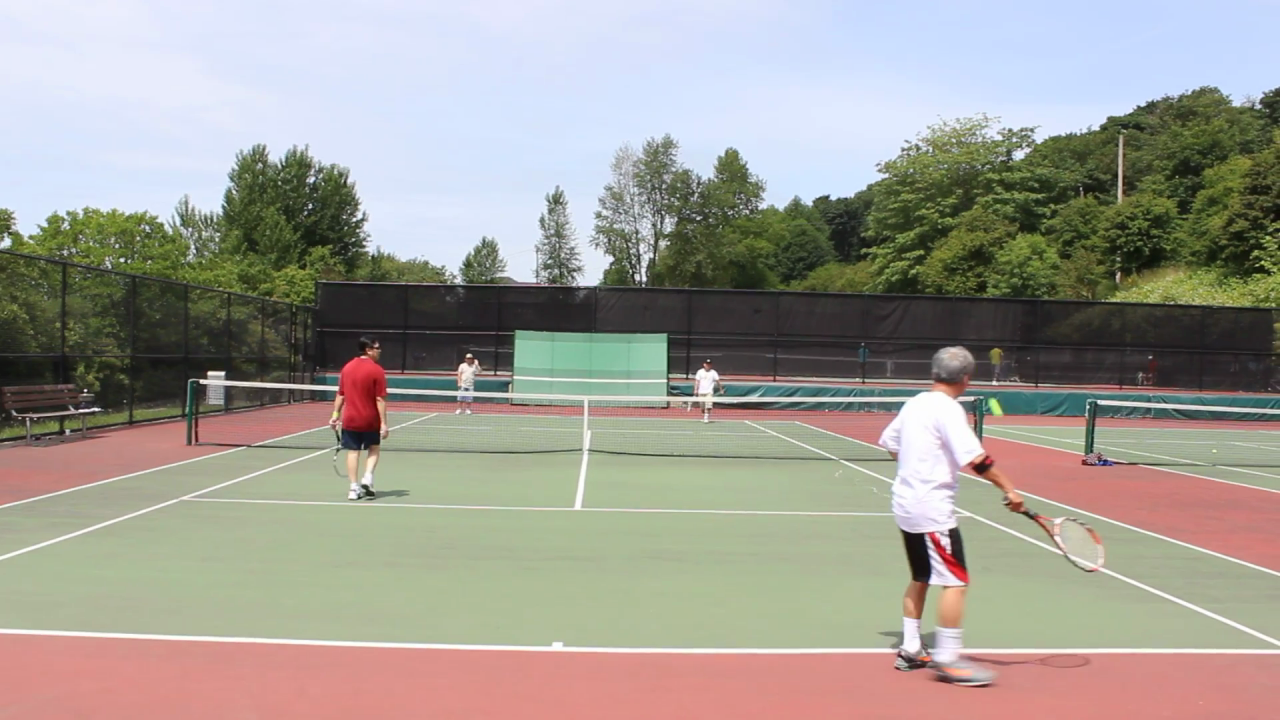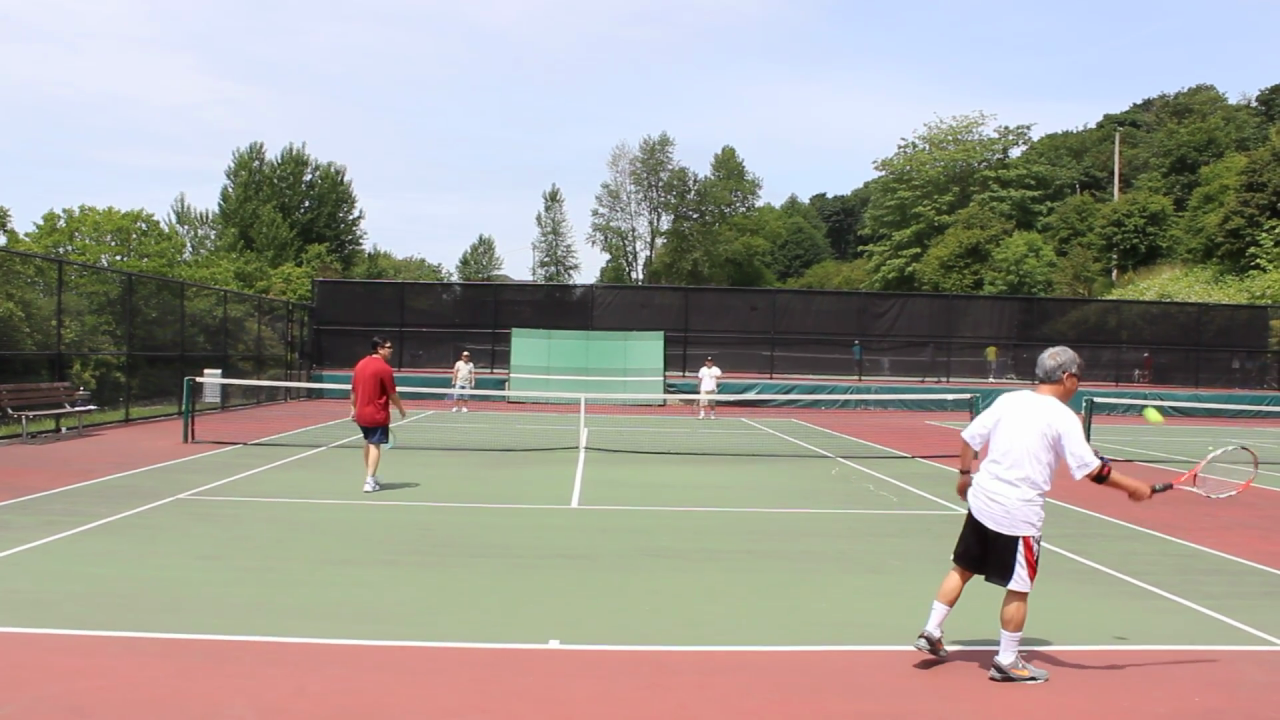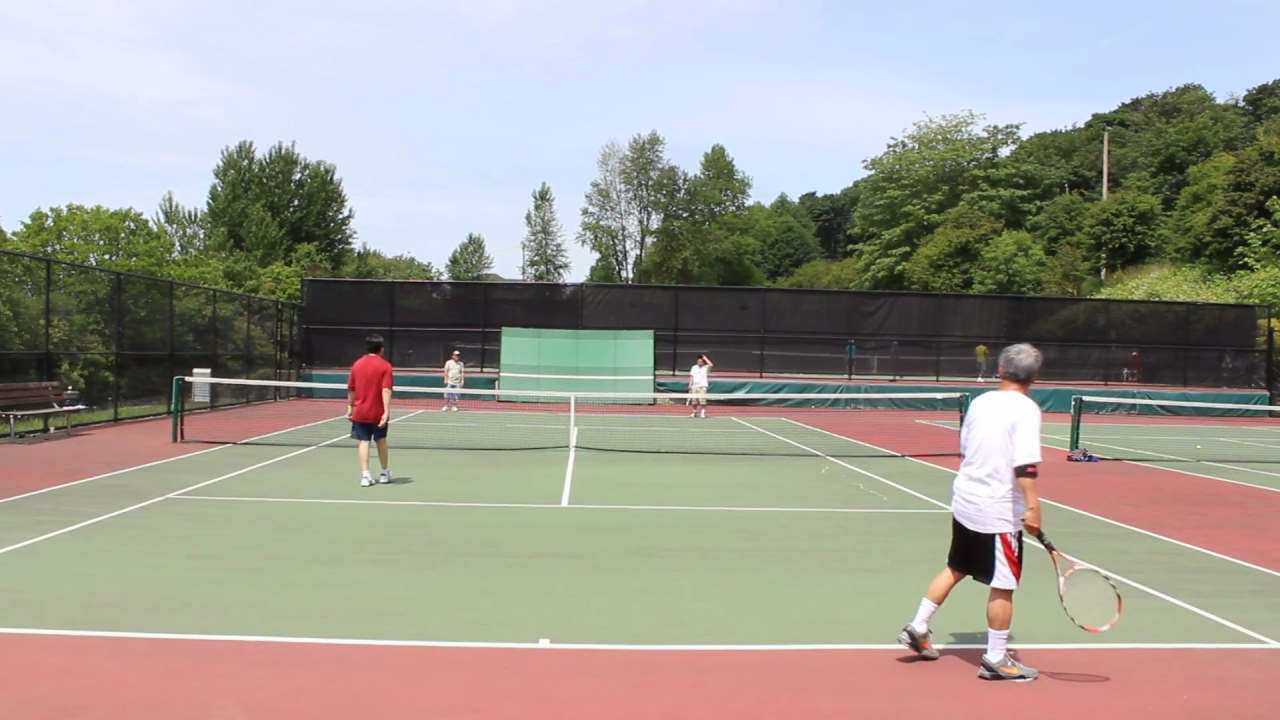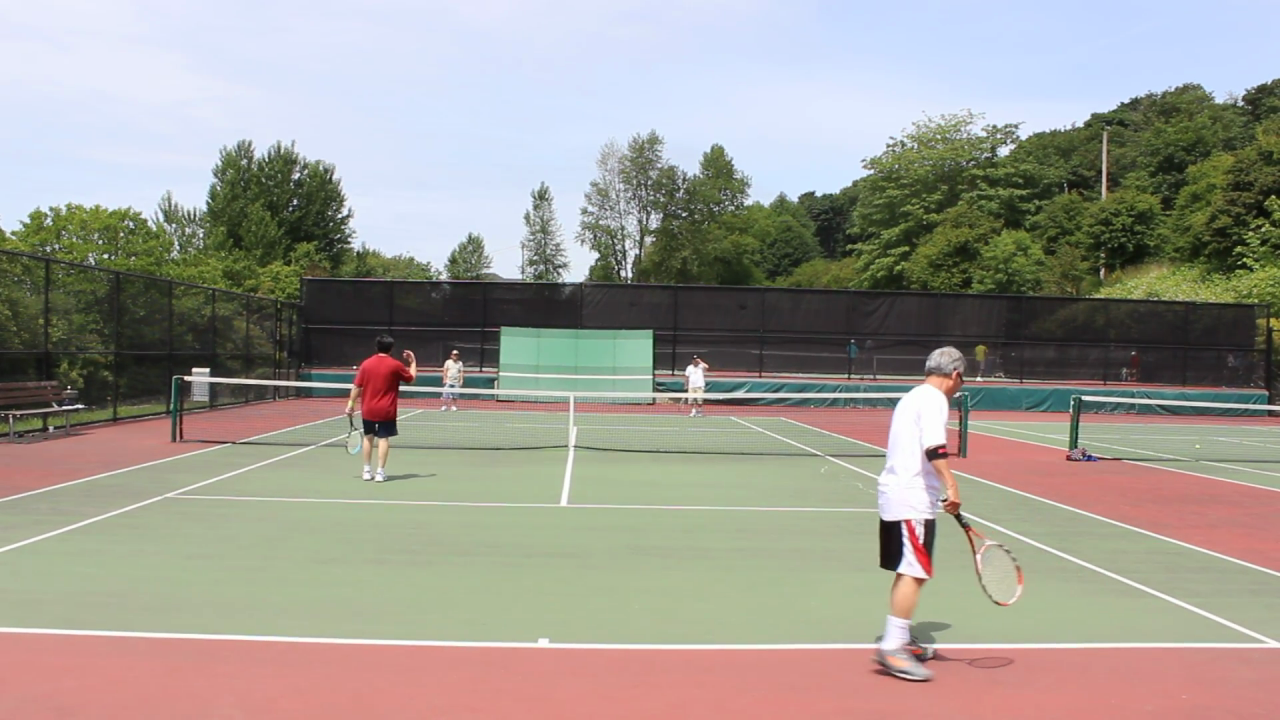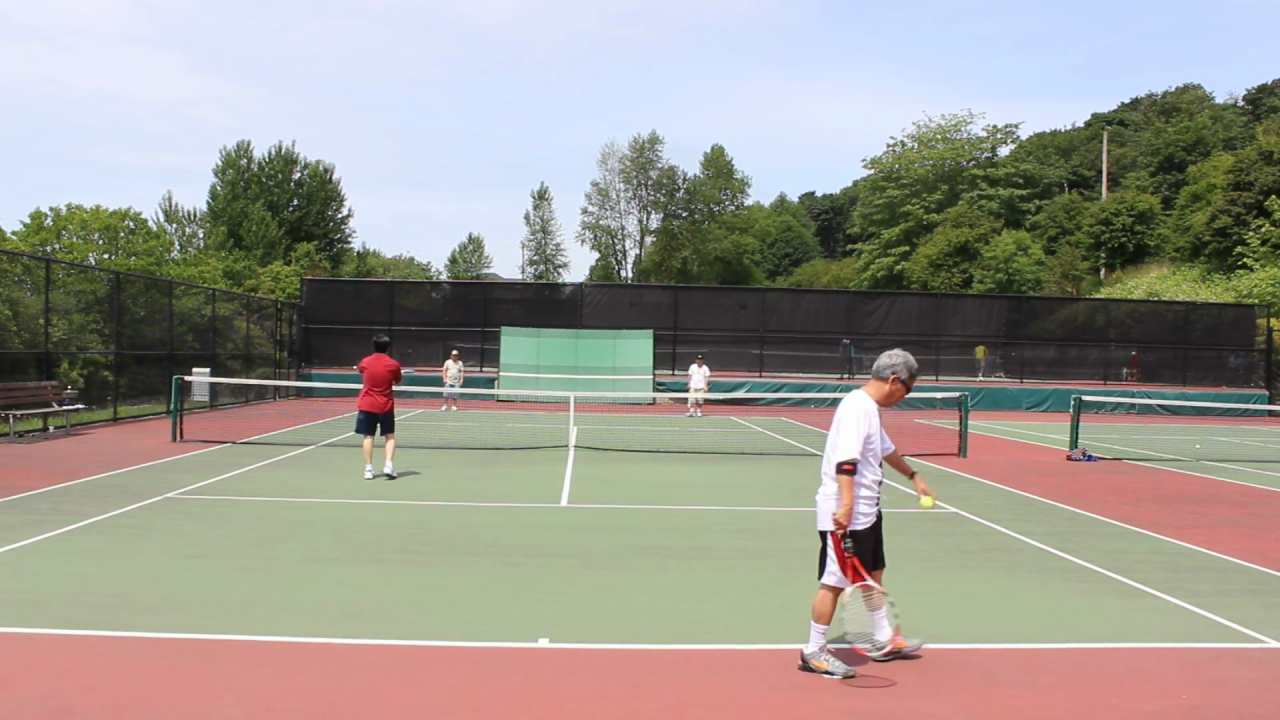
dt=0.7s
person 1, frame 1
left shoulder: (914, 404)
right shoulder: (948, 409)
left elbow: (889, 442)
right elbow: (974, 457)
right wrist: (1008, 488)
left hip: (907, 504)
right hip: (931, 509)
left knee: (921, 579)
right knee: (954, 583)
left ankle: (911, 649)
right ankle: (948, 659)
person 1, frame 2
left shoulder: (1008, 400)
right shoulder: (1063, 417)
left elbow: (970, 438)
right elbow: (1091, 469)
left wrist: (965, 475)
right wrist: (1132, 486)
left hip: (982, 500)
right hip: (1018, 513)
left knee: (962, 569)
right knee: (1019, 588)
left ankle: (931, 632)
right ankle: (1007, 661)
person 1, frame 3
left shoulder: (980, 402)
right shoulder: (1026, 409)
right elbow: (1025, 464)
right wrist: (1033, 507)
left hip: (965, 501)
right hip: (998, 510)
left knee: (956, 568)
right knee: (1003, 585)
left ankle: (918, 628)
right ankle: (996, 659)
person 1, frame 4
left shoulder: (910, 398)
right shoulder: (934, 398)
right elbow: (934, 448)
right wrist: (951, 486)
left hip: (895, 495)
right hip: (912, 500)
left knee: (905, 573)
right knee: (914, 573)
left ankle: (899, 643)
right ankle: (893, 650)
person 1, frame 5
left shoulder: (869, 408)
right shoulder: (857, 407)
left elbow: (887, 449)
right elbow: (845, 461)
left wrist: (913, 476)
right wrist: (845, 505)
left hip: (866, 510)
right hip: (843, 513)
left knee: (873, 572)
right knee: (834, 581)
left ankle: (886, 639)
right ankle: (813, 652)
